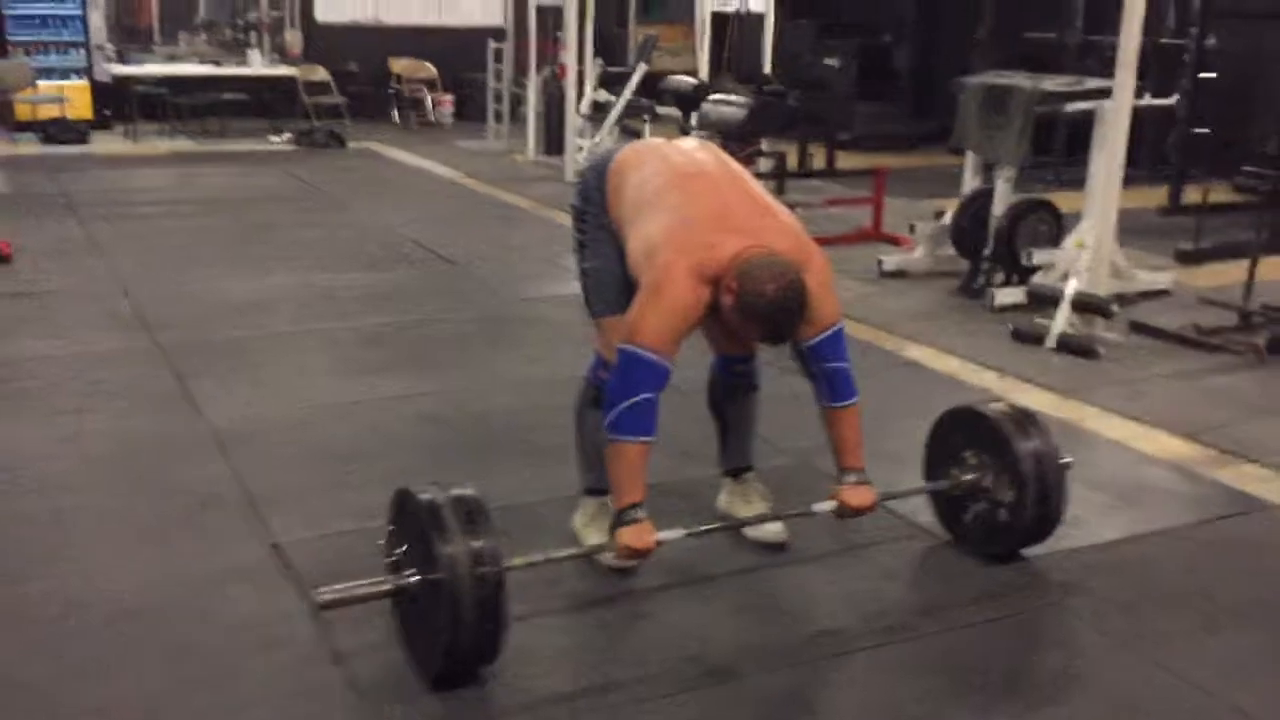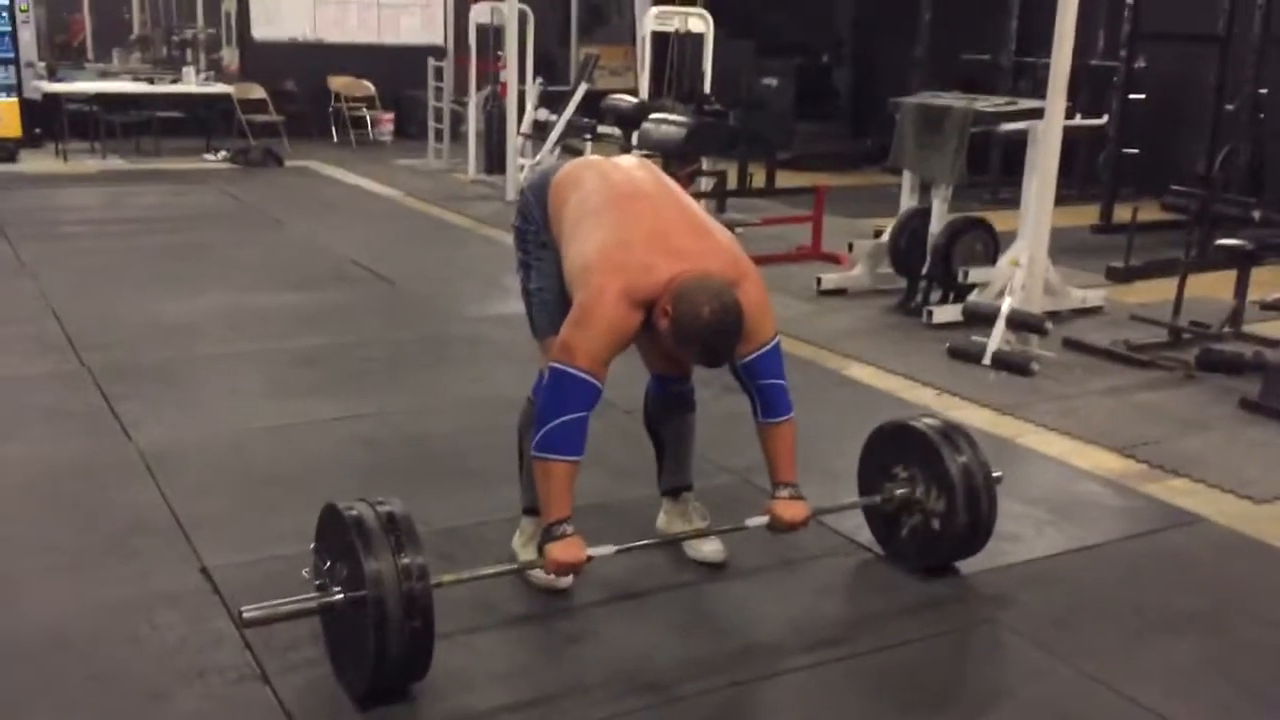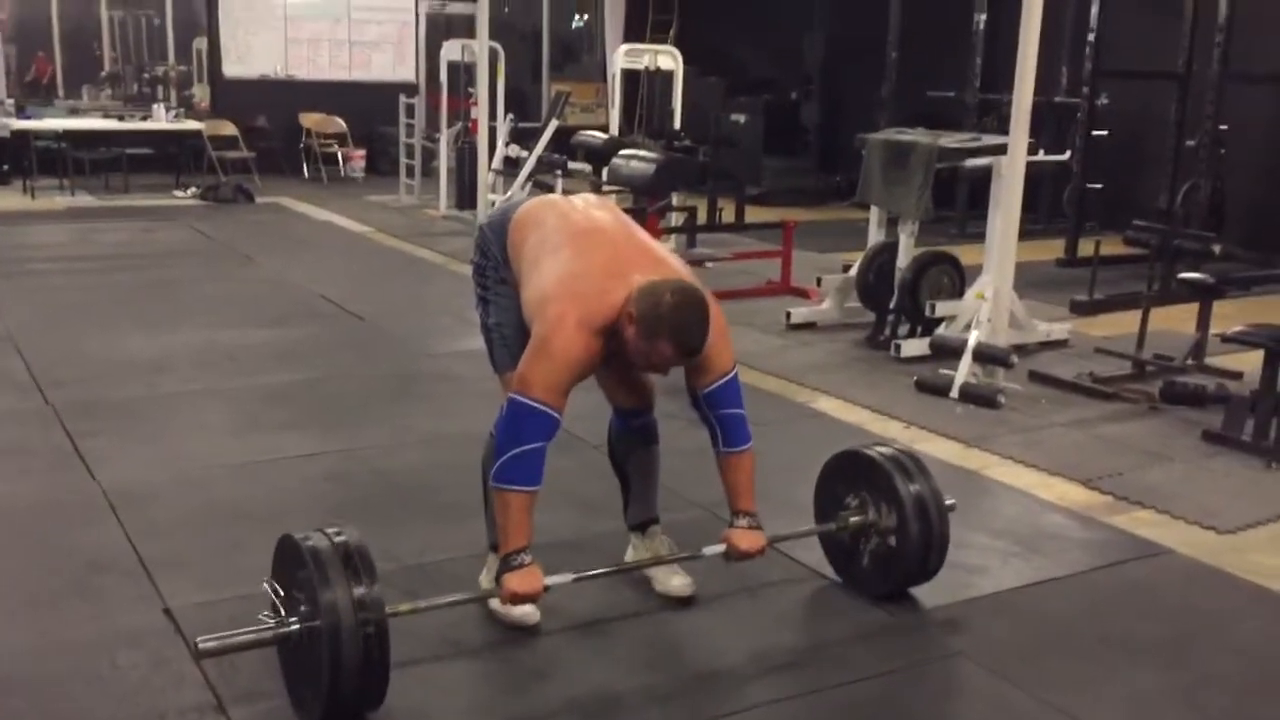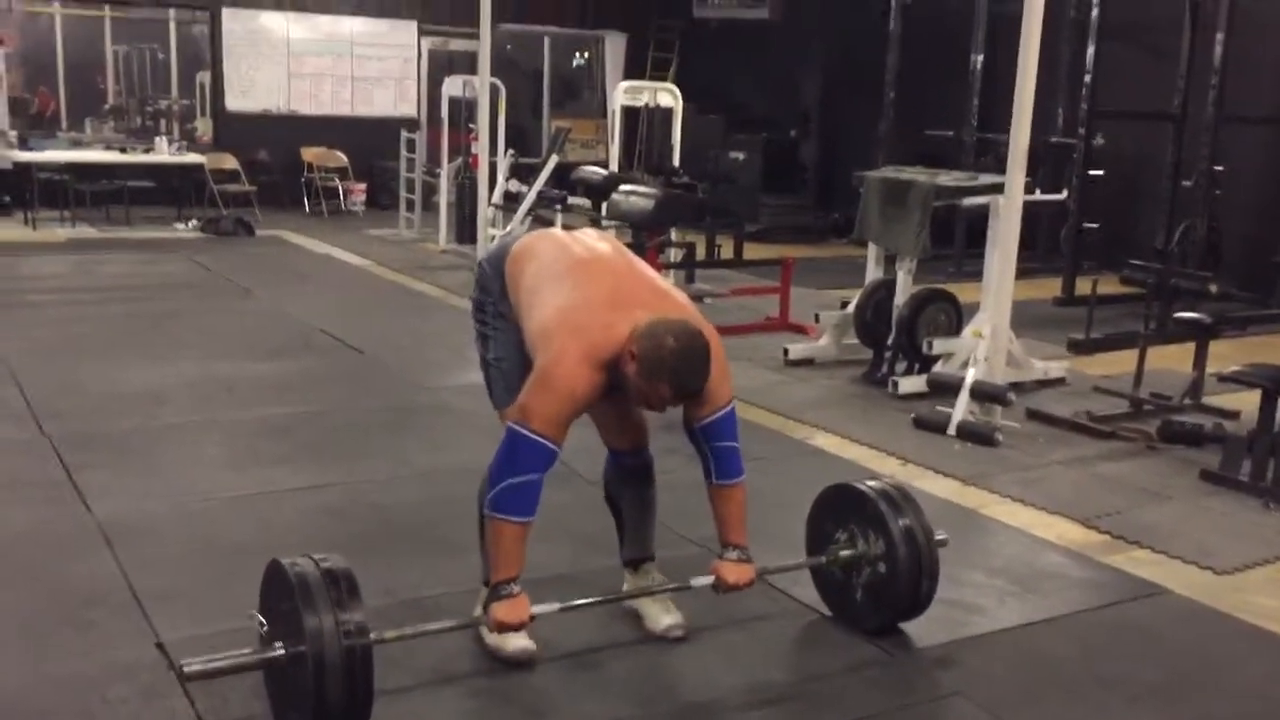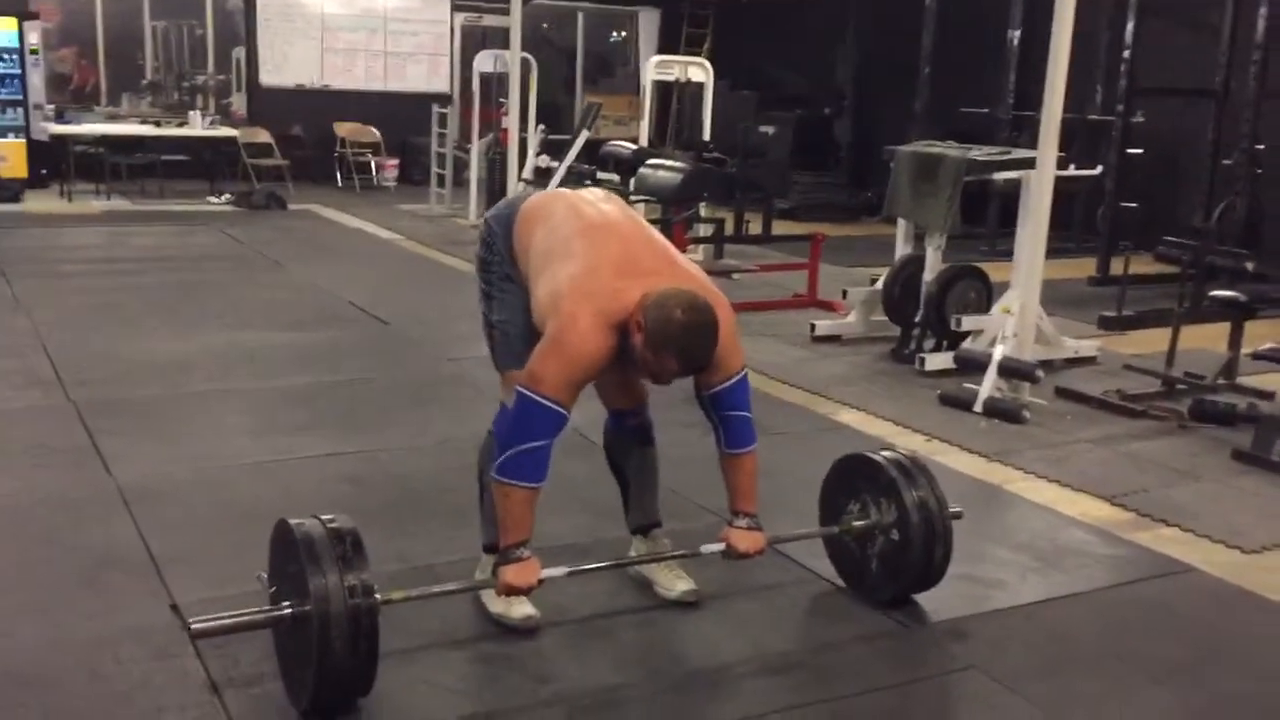
dt=1s
person 1, frame 1
left shoulder: (804, 265)
right shoulder: (681, 277)
left elbow: (831, 368)
right elbow: (636, 392)
left wrist: (853, 477)
right wrist: (631, 515)
left knee: (736, 352)
right knee: (622, 358)
left ankle: (738, 481)
right ankle: (597, 501)
person 1, frame 2
left shoulder: (741, 285)
right shoulder: (613, 296)
left elbow: (768, 384)
right elbow: (565, 406)
left wrist: (786, 490)
right wrist: (559, 530)
left knee: (672, 373)
right knee: (562, 377)
left ankle: (678, 504)
right ankle: (536, 523)
person 1, frame 3
left shoulder: (697, 317)
right shoulder: (572, 326)
left elbow: (727, 413)
right elbow: (522, 437)
left wrist: (745, 518)
right wrist: (517, 560)
left knee: (636, 403)
right knee: (525, 409)
left ankle: (646, 537)
right ankle: (498, 559)
person 1, frame 4
left shoulder: (700, 346)
right shoulder: (575, 360)
left elbow: (721, 447)
right elbow: (520, 466)
left wrist: (735, 550)
right wrist: (507, 589)
right hip: (507, 282)
left knee: (630, 443)
right knee: (521, 445)
left ankle: (638, 573)
right ankle: (492, 595)
person 1, frame 5
left shoulder: (712, 317)
right shoulder: (585, 327)
left elbow: (733, 416)
right elbow: (527, 434)
left wrist: (745, 518)
right wrist: (517, 553)
right hip: (514, 239)
left knee: (629, 408)
right knee: (522, 407)
left ankle: (648, 541)
right ankle: (496, 558)
